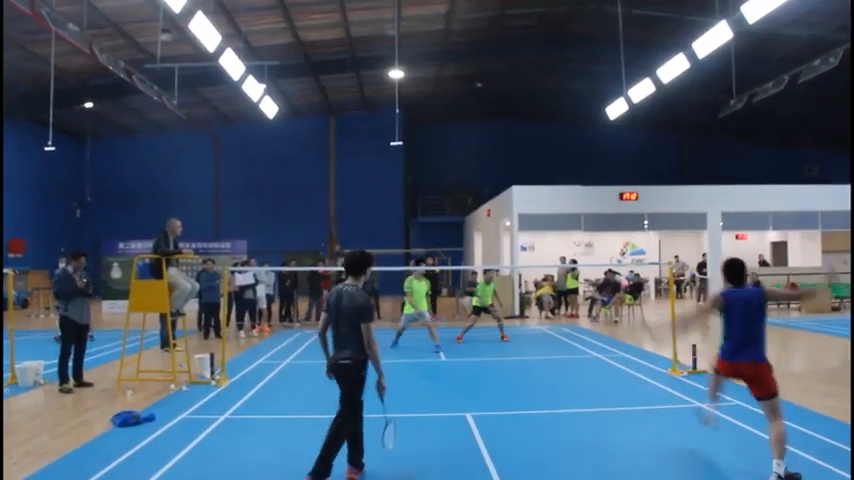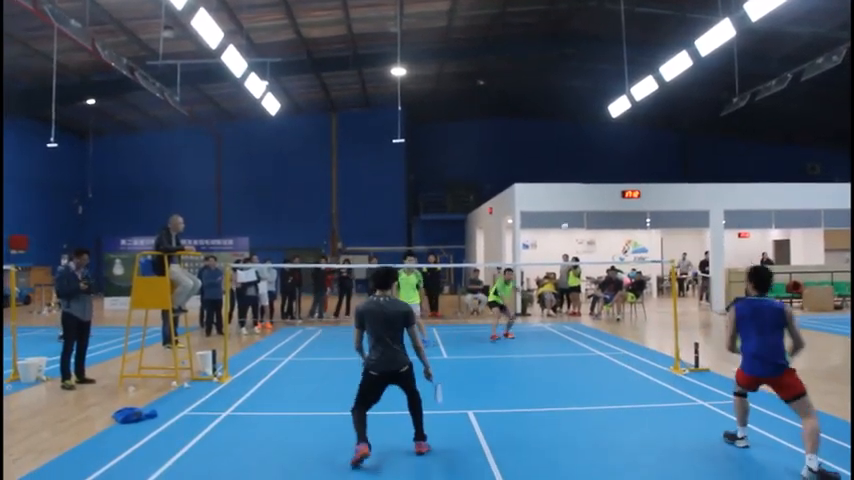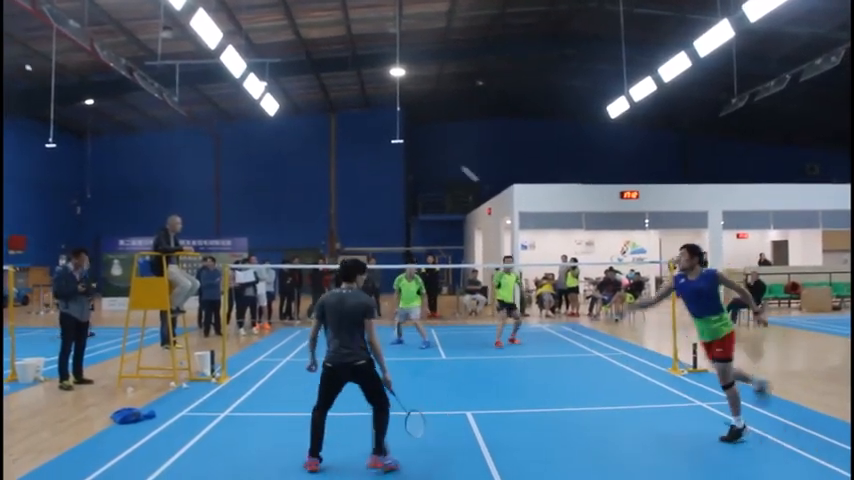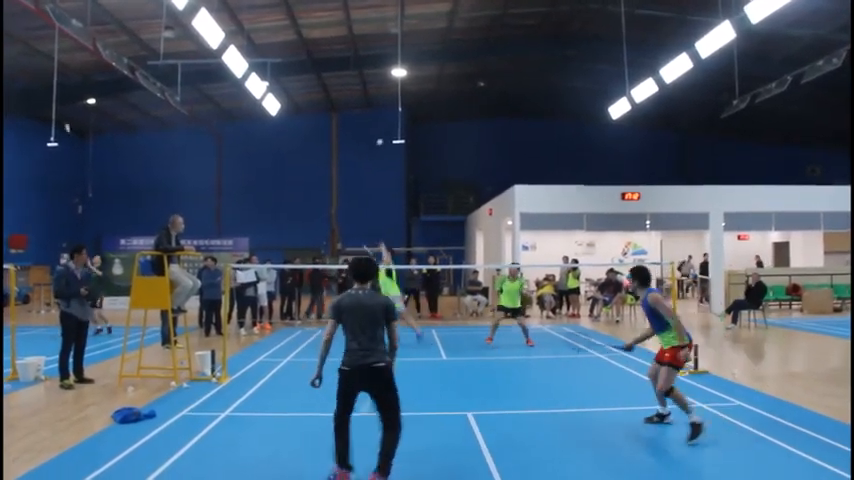
dt=0.5s
person 1, frame 1
left shoulder: (333, 293)
right shoulder: (362, 300)
left elbow: (320, 331)
right elbow: (370, 343)
left wrist: (328, 359)
right wrist: (380, 375)
left hip: (337, 362)
right hip: (354, 364)
left knee: (352, 414)
right knee: (344, 420)
person 1, frame 2
left shoulder: (363, 308)
right shoulder: (405, 308)
left elbow: (357, 344)
right elbow: (416, 343)
left wrist: (366, 359)
right wrist: (427, 366)
left hip: (375, 369)
right hip: (401, 367)
left knee: (359, 408)
right knee: (414, 400)
left ankle: (362, 445)
right ankle: (420, 442)
person 1, frame 3
left shoulder: (325, 300)
right shoulder: (365, 301)
left elbow: (313, 336)
right elbow: (372, 340)
left wrist: (312, 359)
right wrist: (385, 371)
left hip: (333, 364)
right hip: (360, 363)
left knee: (320, 409)
right knee: (381, 405)
left ankle: (313, 458)
right ankle: (379, 455)
person 1, frame 4
left shoulder: (341, 302)
right shoulder: (385, 302)
left elbow: (327, 339)
right elbow: (394, 342)
left wrist: (319, 370)
right wrist: (389, 364)
left hip: (350, 368)
right hip: (379, 368)
left knee: (342, 417)
right knee: (392, 423)
person 2, frame 1
left shoulder: (722, 298)
right shoulder: (761, 293)
left elbow: (697, 316)
right elbow: (796, 295)
right wrist: (817, 289)
left hip: (729, 360)
right hip: (756, 363)
left knee: (716, 373)
right knee: (776, 418)
left ankle: (711, 411)
person 2, frame 2
left shoulder: (737, 308)
right shoulder: (782, 309)
left elbow: (730, 345)
right elbow: (799, 343)
left hip: (751, 368)
right hip: (779, 370)
left knee: (739, 391)
right knee: (809, 415)
left ankle: (741, 436)
person 2, frame 3
left shoulder: (713, 275)
right shoulder: (676, 281)
left elbow: (740, 290)
right elbow: (654, 300)
left wrist: (756, 311)
right wrist: (630, 305)
left hip: (722, 332)
right hip: (705, 334)
left knee: (725, 380)
right knee: (727, 373)
left ankle: (738, 424)
right ankle: (759, 384)
person 2, frame 4
left shoulder: (653, 297)
right shoulder: (647, 297)
left elbow: (674, 319)
left wrist: (683, 347)
right wrist: (634, 342)
left hip: (677, 344)
right hip: (669, 343)
left knee: (663, 387)
right knee: (653, 375)
left ankle: (694, 418)
right ankle: (664, 413)
person 3, frame 1
left shoulder: (83, 275)
right shoulder: (62, 275)
left elbow: (90, 294)
right elbow: (58, 294)
left wrist: (88, 290)
right wrist: (76, 287)
left hip: (83, 317)
right hip: (68, 317)
left knee: (80, 350)
right knee: (66, 350)
left ankle: (78, 379)
right ankle: (63, 382)
person 3, frame 2
left shoulder: (85, 272)
right shoulder: (64, 272)
left elbow: (91, 289)
right elbow: (60, 292)
left wrist: (89, 288)
right wrist: (78, 288)
left hip: (85, 314)
right hip: (70, 314)
left knee: (83, 346)
right knee: (68, 347)
left ankle: (80, 375)
right ankle: (65, 379)
person 3, frame 3
left shoulder: (84, 273)
right shoulder: (62, 272)
left elbow: (90, 291)
right elbow: (57, 293)
left wrist: (88, 289)
right wrist: (75, 289)
left hip: (83, 314)
right hip: (68, 314)
left knee: (81, 347)
right knee: (67, 347)
left ankle: (78, 376)
right ankle: (63, 379)
person 3, frame 4
left shoulder: (86, 272)
right shoulder: (63, 271)
left elbow: (90, 290)
right elbow: (58, 293)
left wrist: (90, 294)
right wrist: (77, 292)
left hip: (83, 314)
right hip: (69, 314)
left knee: (81, 346)
right knee: (67, 346)
left ankle: (79, 375)
right ankle: (64, 378)
person 4, frame 1
left shoulder: (174, 240)
right shoulder: (161, 238)
left elbow: (174, 253)
right elbow: (162, 252)
left wrist: (184, 253)
right wrist: (181, 251)
left hip: (174, 269)
right hip: (162, 271)
left knee: (195, 286)
right knee: (185, 287)
left ankle: (177, 308)
right ankle: (171, 309)
person 4, frame 2
left shoulder: (176, 236)
right shoulder: (163, 235)
left elbow: (176, 250)
right elbow: (165, 248)
left wrist: (186, 249)
right wrist: (183, 248)
left hip: (176, 266)
right hip: (165, 267)
left knee: (196, 283)
right knee: (187, 284)
left ankle: (179, 305)
right ankle: (173, 306)
person 4, frame 3
left shoulder: (174, 236)
right shoulder: (162, 235)
left elbow: (175, 250)
right elbow: (163, 249)
left wrist: (184, 249)
right wrist: (182, 248)
left hip: (174, 266)
right hip: (163, 268)
left knee: (195, 284)
right knee: (185, 284)
left ankle: (177, 305)
right ankle: (172, 307)
person 4, frame 4
left shoulder: (176, 236)
right shoulder: (164, 235)
right elbow: (164, 249)
left wrist: (184, 248)
right wrist: (183, 248)
left hip: (176, 275)
left knee: (196, 283)
right knee: (187, 284)
left ankle: (177, 306)
right ankle: (175, 306)
